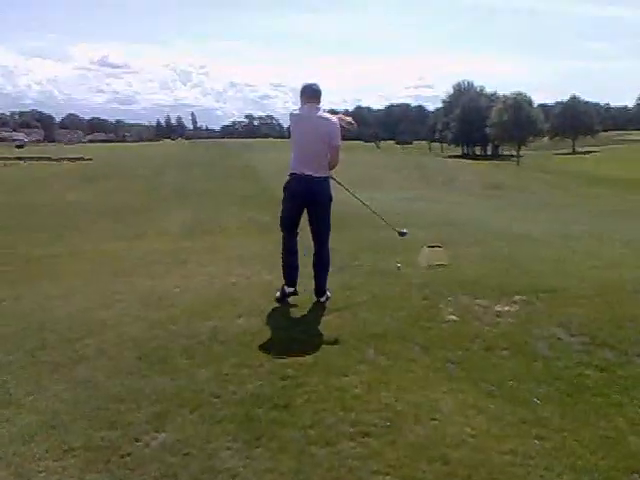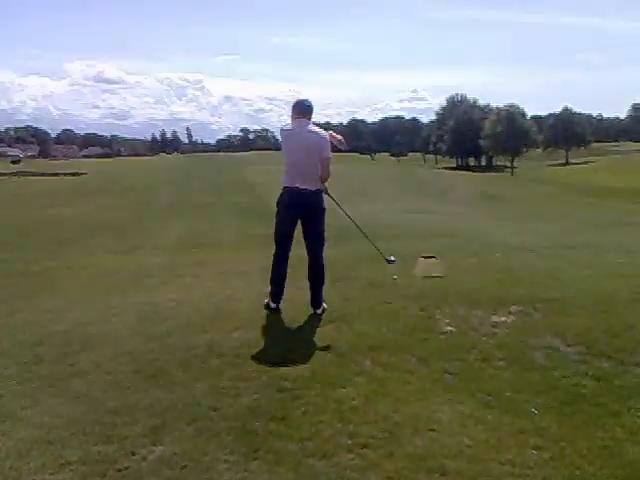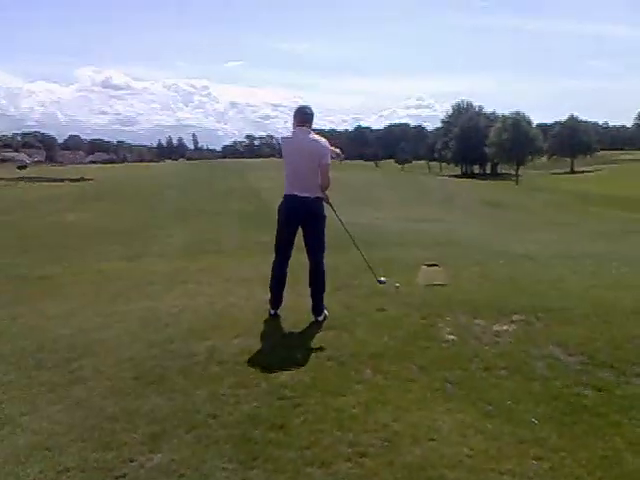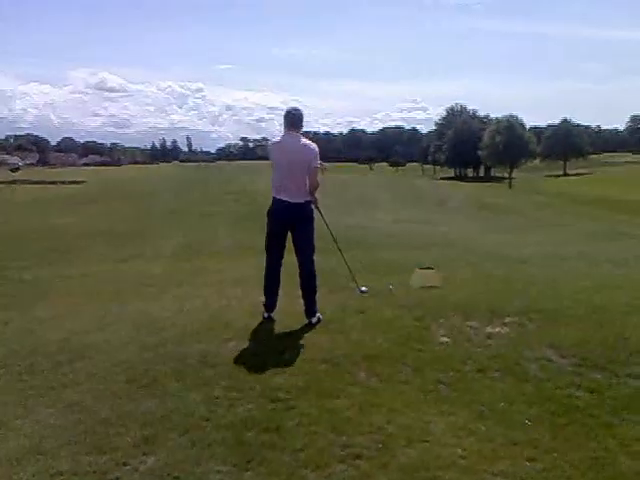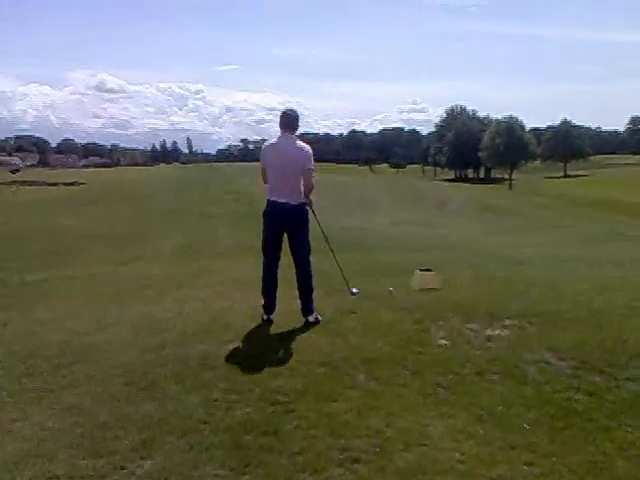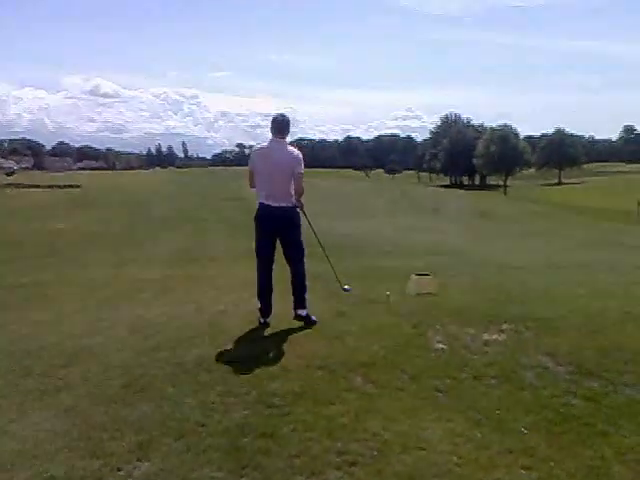
dt=0.1s
person 1, frame 1
left shoulder: (294, 117)
right shoulder: (331, 123)
right elbow: (334, 161)
left wrist: (338, 119)
left hip: (296, 183)
right hip: (320, 185)
left knee: (289, 235)
right knee: (321, 240)
left ankle: (289, 285)
right ankle: (321, 291)
person 1, frame 2
left shoulder: (285, 132)
right shoulder: (321, 136)
right elbow: (326, 173)
left hip: (289, 196)
right hip: (313, 198)
left knee: (281, 248)
right knee: (315, 252)
left ankle: (275, 299)
right ankle: (317, 303)
person 1, frame 3
left shoulder: (285, 141)
right shoulder: (321, 144)
right elbow: (325, 180)
right wrist: (323, 192)
left hip: (290, 204)
right hip: (313, 206)
left knee: (281, 256)
right knee: (316, 259)
left ankle: (275, 305)
right ankle: (318, 310)
person 1, frame 4
left shoulder: (273, 146)
right shoulder: (311, 148)
right elbow: (314, 183)
right wrist: (312, 195)
left hip: (278, 207)
right hip: (302, 209)
left knee: (273, 260)
right knee: (306, 261)
left ankle: (269, 308)
right ankle: (311, 313)
person 1, frame 5
left shoulder: (267, 149)
right shoulder: (305, 150)
right elbow: (308, 185)
right wrist: (306, 197)
left hip: (273, 210)
right hip: (296, 211)
left knee: (270, 261)
right knee: (302, 262)
left ankle: (268, 310)
right ankle: (308, 312)
person 1, frame 6
left shoulder: (256, 153)
right shoulder: (294, 155)
left elbow: (252, 184)
right elbow: (299, 188)
right wrist: (297, 200)
left hip: (264, 213)
right hip: (287, 213)
left knee: (264, 265)
right knee: (296, 262)
left ankle: (264, 313)
right ankle: (300, 308)
